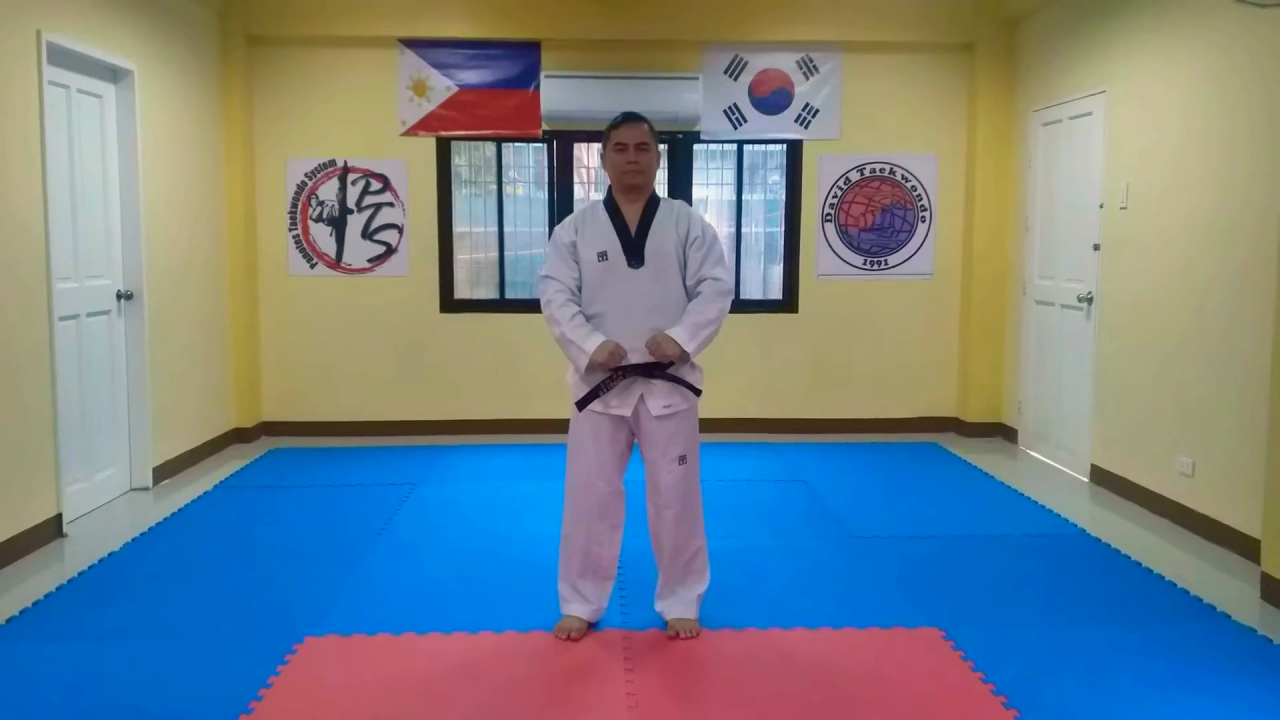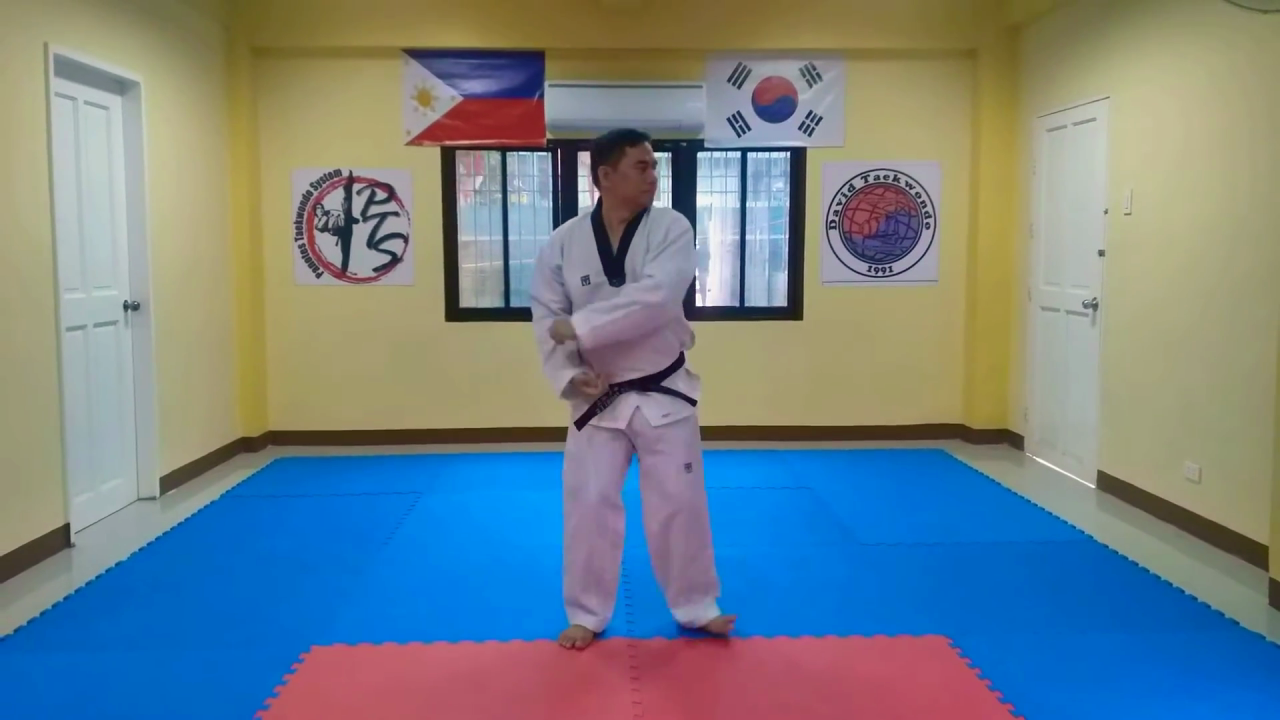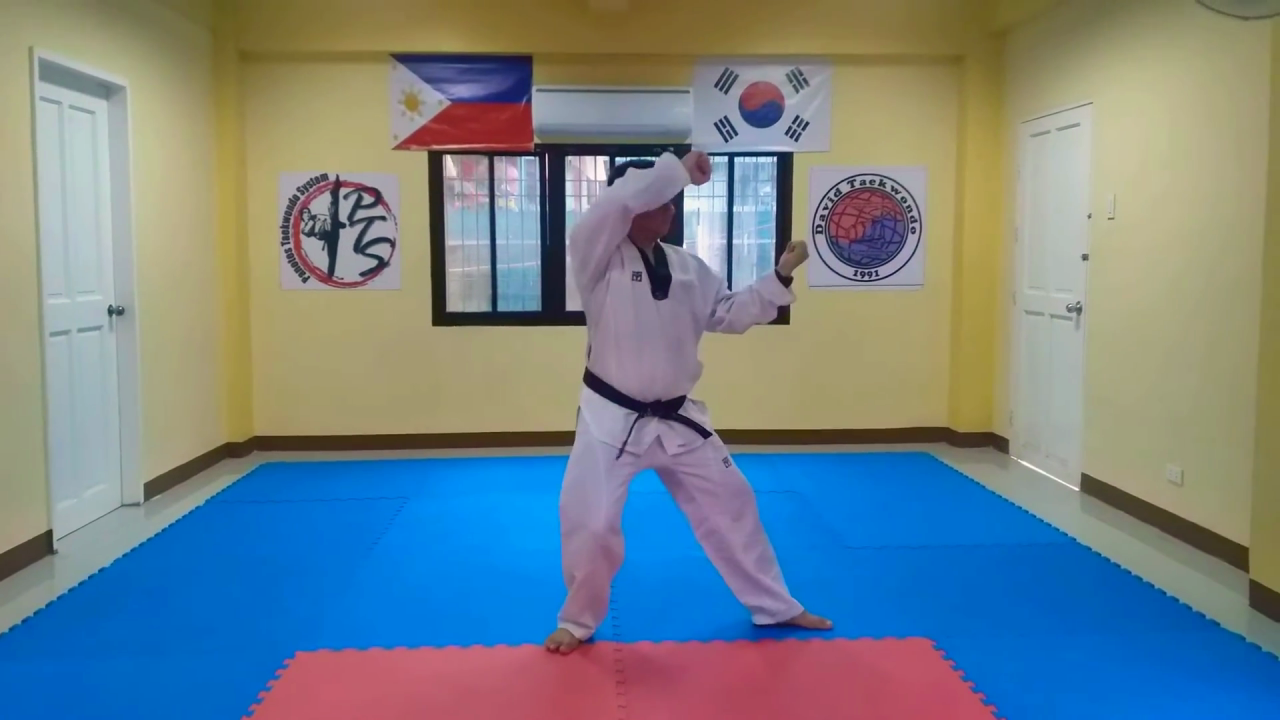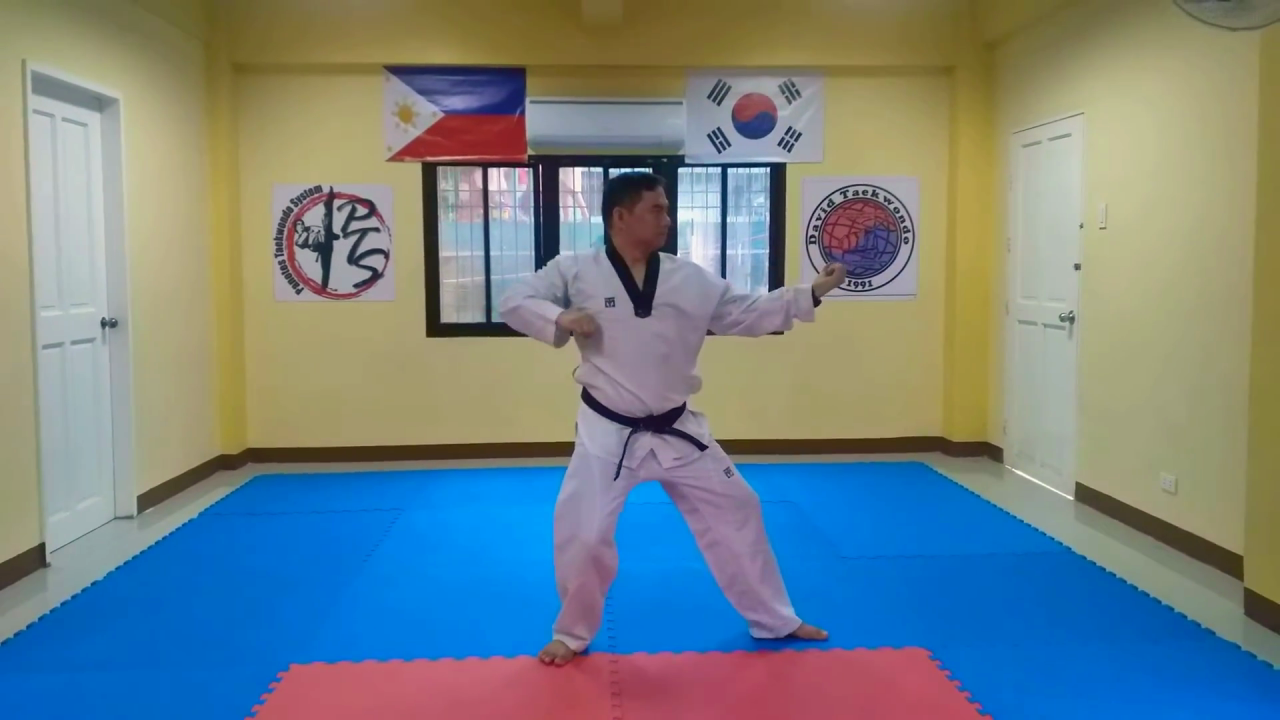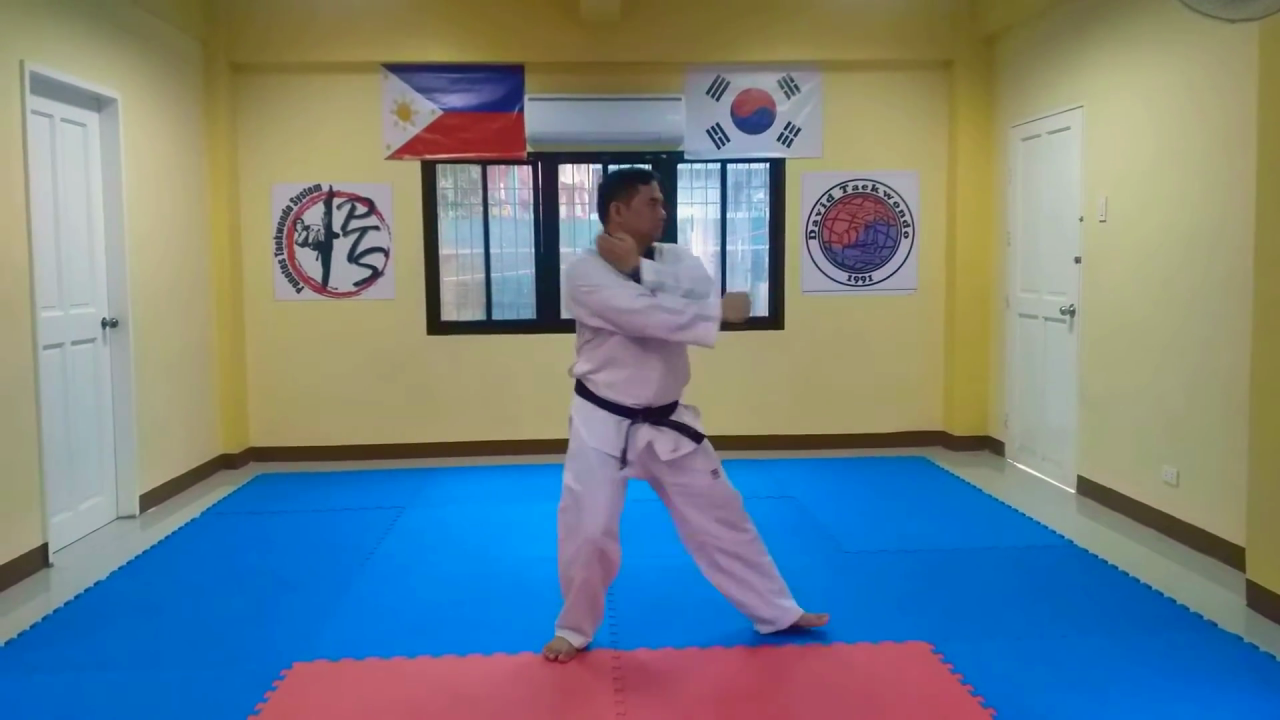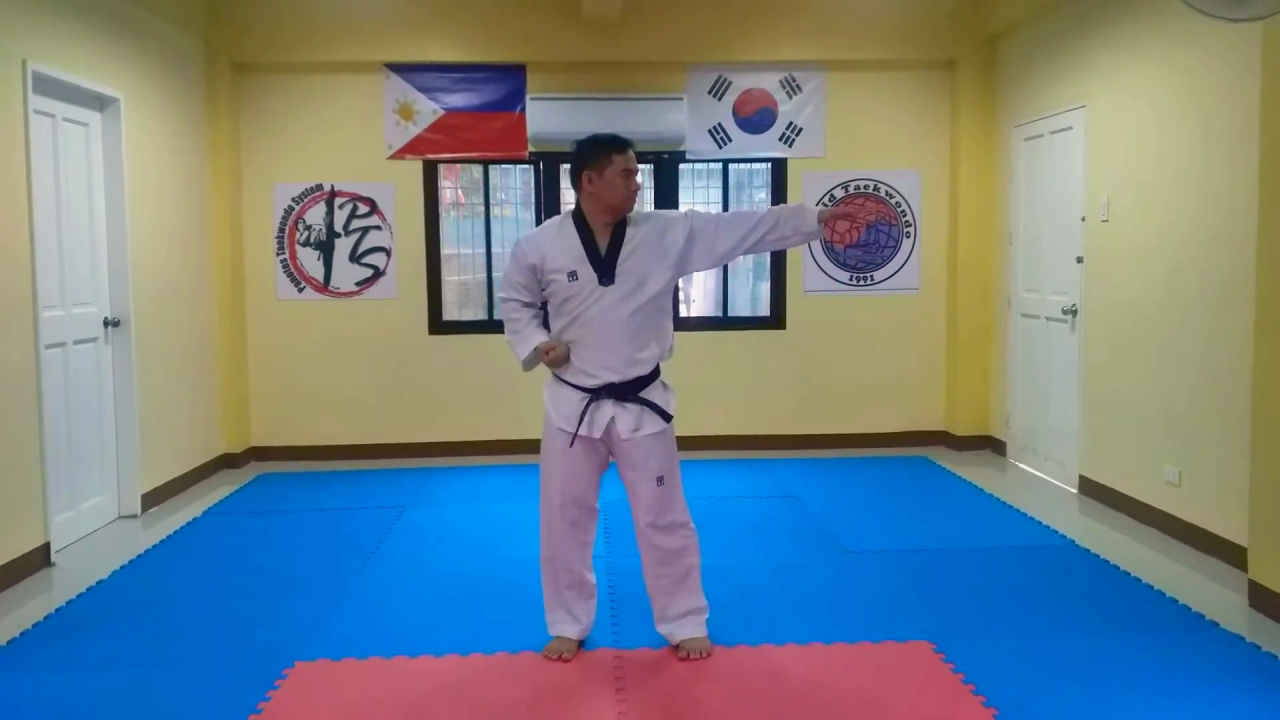
dt=0.7s
person 1, frame 1
left shoulder: (686, 223)
right shoulder: (576, 228)
left elbow: (716, 288)
right elbow: (554, 295)
left wrist: (682, 338)
right wrist: (589, 345)
left hip: (668, 381)
right hip: (600, 381)
left knee: (676, 495)
right knee: (590, 495)
left ankle: (680, 602)
right ankle: (580, 604)
person 1, frame 2
left shoulder: (671, 228)
right shoulder: (563, 243)
left elbow: (655, 296)
right elbow: (546, 317)
left wrist: (579, 329)
right wrist: (567, 375)
left hip: (663, 391)
right hip: (599, 397)
left knee: (680, 502)
right knee: (589, 505)
left ankle: (697, 606)
right ankle: (587, 614)
person 1, frame 3
left shoulder: (687, 266)
right shoulder: (597, 253)
left elbow: (730, 314)
right elbow: (620, 199)
left wrist: (780, 276)
right wrist: (680, 170)
left hip: (678, 418)
right hip: (612, 417)
left knee: (731, 506)
right knee: (592, 523)
left ankle: (776, 606)
right ankle: (577, 620)
person 1, frame 4
left shoulder: (689, 278)
right shoulder: (577, 271)
left elbow: (747, 314)
right elbow: (512, 302)
left wrist: (811, 293)
right wrist: (560, 319)
left hip: (676, 431)
right hip: (607, 432)
left knee: (736, 514)
right knee: (583, 535)
left ankle: (776, 621)
right ankle: (572, 632)
person 1, frame 5
left shoulder: (674, 258)
right shoulder: (585, 269)
left elbow: (700, 293)
right elbow: (648, 315)
left wrist: (638, 265)
right wrist: (720, 313)
left hip: (669, 422)
right hip: (604, 423)
left knee: (722, 513)
right knee: (588, 530)
left ankle: (780, 612)
right ankle: (575, 627)
person 1, frame 6
left shoulder: (668, 232)
right shoulder: (539, 245)
left elbow: (743, 227)
right elbow: (514, 302)
left wrist: (813, 218)
right wrist: (535, 345)
left hip: (640, 404)
right hip: (572, 404)
left knee: (664, 517)
right knee: (565, 517)
left ankle: (685, 623)
right ankle: (567, 626)
